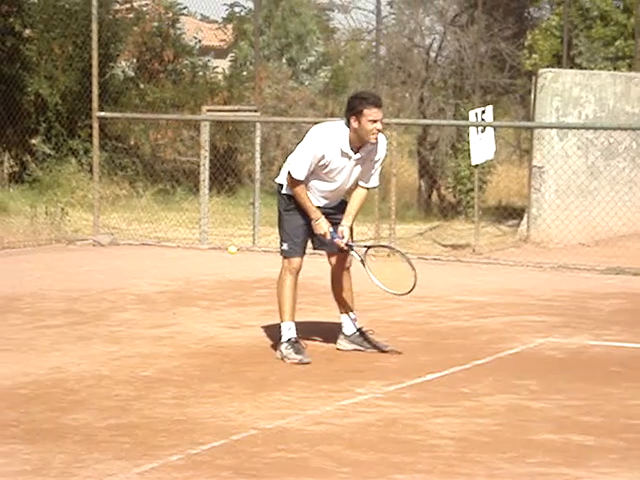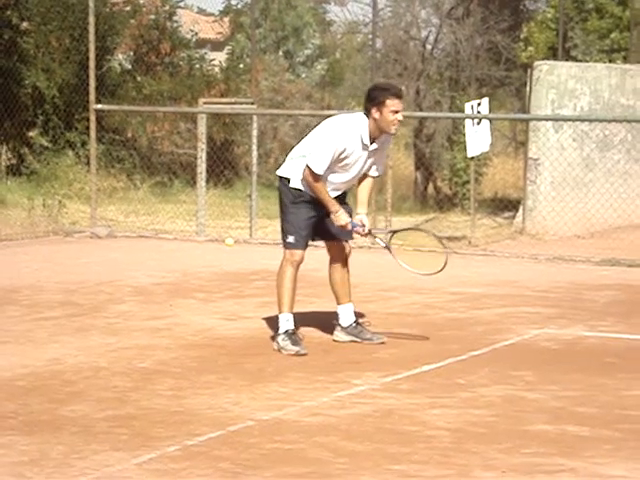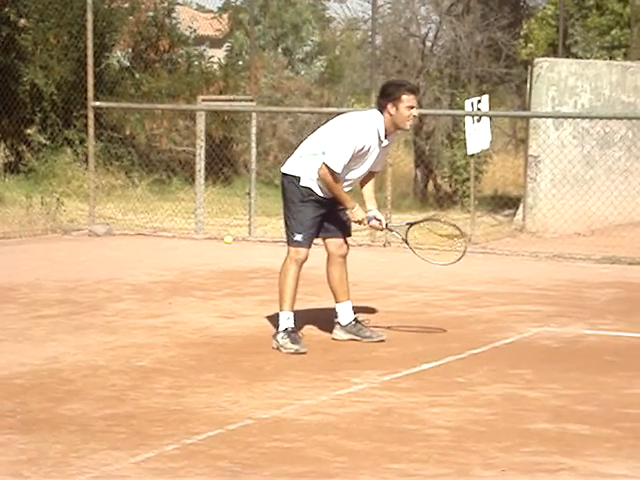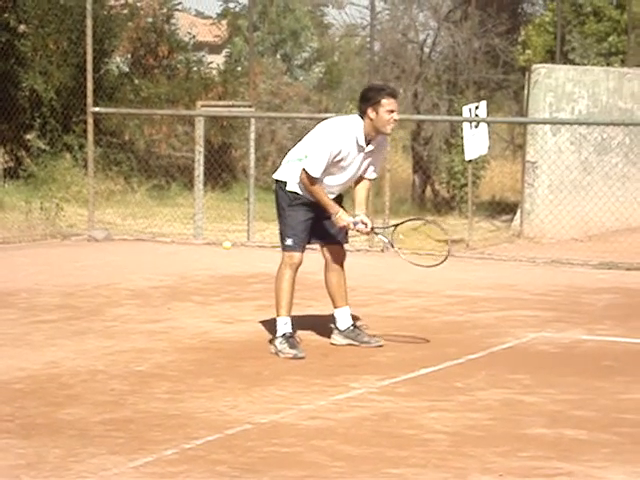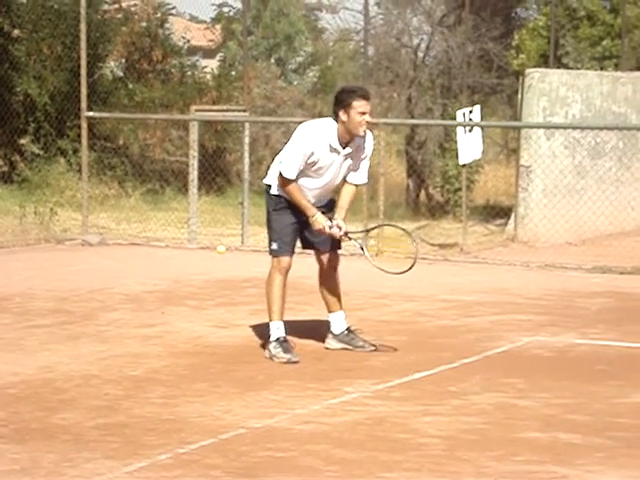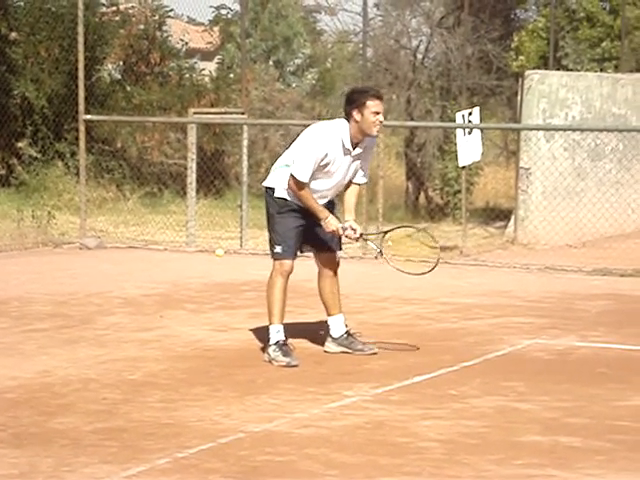
dt=0.4s
person 1, frame 1
left shoulder: (378, 145)
right shoulder: (322, 138)
left elbow: (363, 186)
right elbow: (294, 181)
left wrist: (346, 223)
right wrist: (316, 217)
left hip: (333, 199)
right hip: (296, 195)
left knee: (342, 262)
right knee: (292, 263)
left ankle: (350, 332)
right ankle: (288, 339)
person 1, frame 2
left shoulder: (385, 137)
right shoulder: (340, 131)
left elbow: (369, 174)
right elbow: (311, 176)
left wrist: (362, 212)
right wrist: (335, 210)
left hip: (333, 190)
right hip: (299, 185)
left knee: (341, 252)
right knee: (294, 255)
left ankle: (346, 323)
right ankle: (285, 330)
person 1, frame 3
left shoulder: (387, 133)
right shoulder: (358, 129)
left elbow: (369, 171)
right elbow: (325, 172)
left wrist: (371, 207)
right wrist: (352, 207)
left hip: (331, 188)
right hip: (303, 181)
left knee: (339, 250)
right knee: (298, 252)
left ankle: (345, 321)
right ankle: (285, 329)
person 1, frame 4
left shoulder: (381, 140)
right shoulder: (336, 133)
left elbow: (364, 176)
right elbow: (307, 178)
left wrist: (360, 212)
right wrist: (336, 212)
left hip: (328, 193)
right hip: (295, 188)
left knee: (336, 256)
right knee: (292, 257)
left ankle: (344, 327)
right ankle: (283, 334)
person 1, frame 5
left shoulder: (365, 142)
right shoulder: (310, 135)
left elbow: (351, 182)
right elbow: (285, 180)
left wrist: (338, 218)
right wrist: (312, 215)
left hip: (321, 199)
right hip: (284, 194)
left knee: (329, 261)
right knee: (282, 262)
left ankle: (338, 331)
right ankle: (276, 338)
person 1, frame 6
left shoulder: (369, 142)
right shoulder: (321, 137)
left elbow: (354, 182)
right elbow: (296, 185)
left wrist: (349, 218)
right wrist: (325, 217)
left hip: (321, 200)
right hip: (285, 196)
left knee: (330, 263)
right knee: (283, 265)
left ankle: (337, 334)
right ankle: (276, 342)
